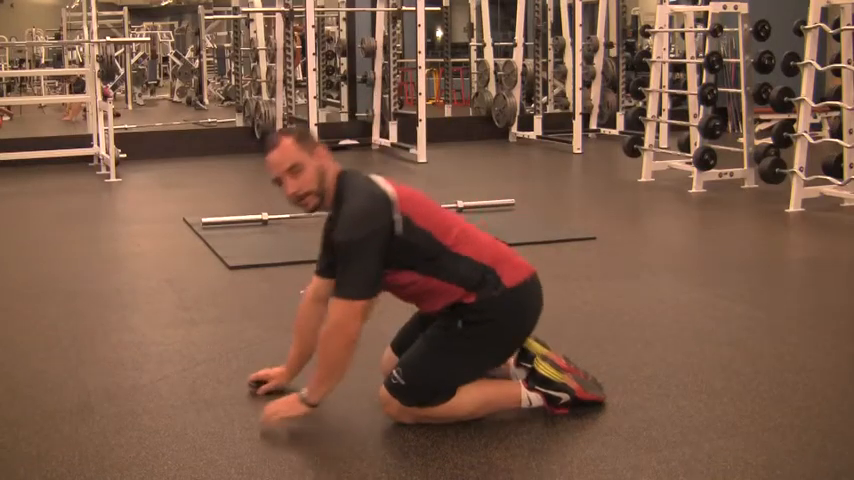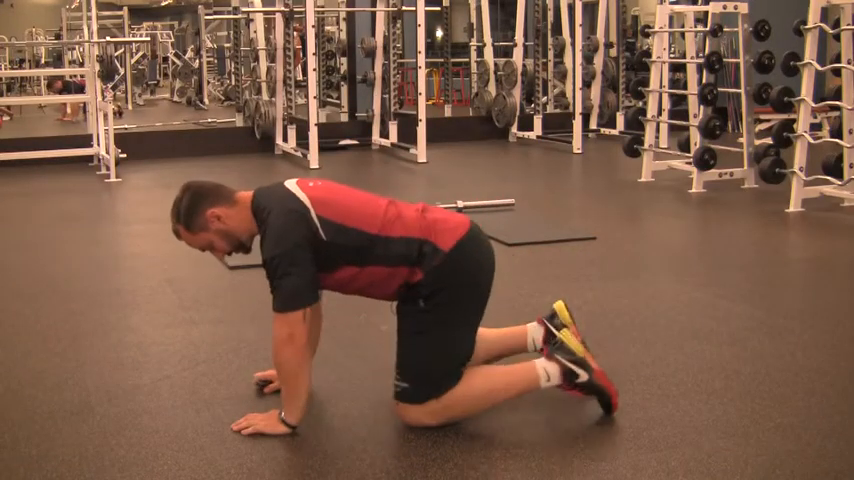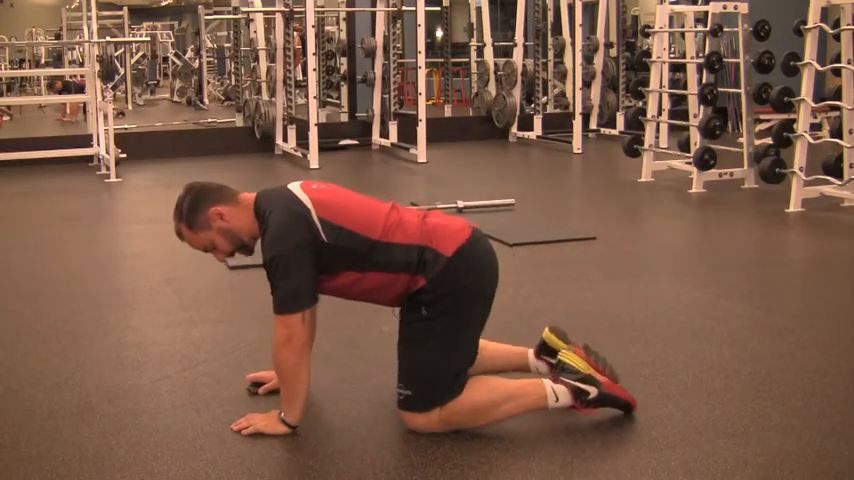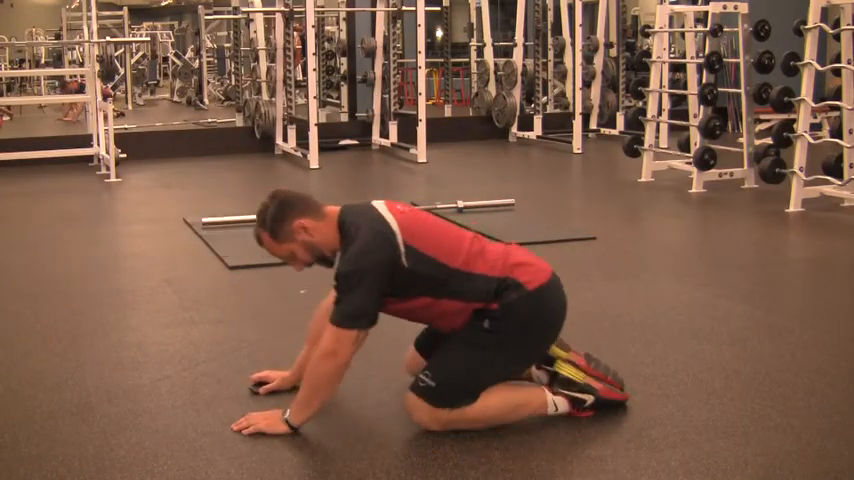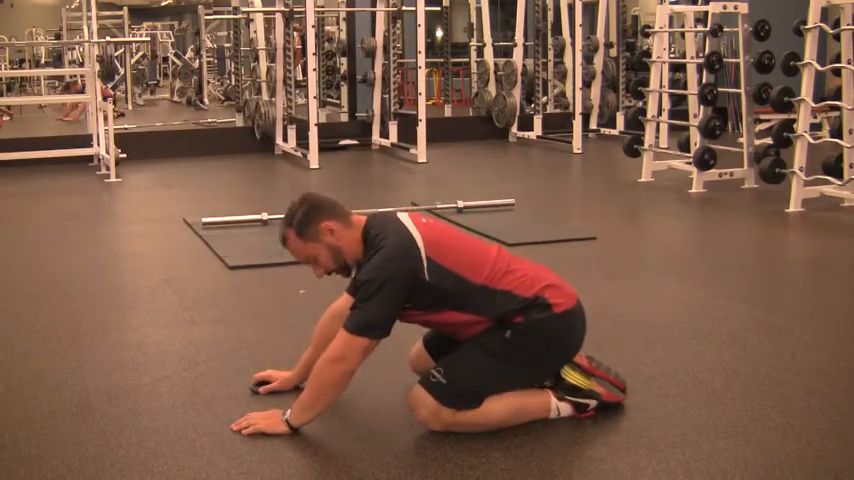
dt=1s
person 1, frame 1
left shoulder: (359, 214)
right shoulder: (344, 209)
left elbow: (344, 327)
right elbow: (317, 299)
left wrist: (307, 398)
right wrist: (288, 371)
left hip: (500, 300)
right hip: (485, 292)
left knee: (399, 402)
right knee: (393, 364)
left ankle: (536, 387)
right ankle: (518, 360)
person 1, frame 2
left shoulder: (281, 230)
right shoulder: (280, 202)
left elbow: (291, 334)
right elbow: (309, 303)
left wrist: (288, 416)
right wrist: (295, 372)
left hip: (448, 263)
right hip: (454, 247)
left knee: (420, 405)
right knee: (436, 354)
left ankle: (556, 367)
right ankle: (544, 333)
person 1, frame 3
left shoulder: (283, 232)
right shoulder: (283, 206)
left elbow: (291, 336)
right elbow: (304, 308)
left wrist: (288, 416)
right wrist: (290, 373)
left hip: (452, 271)
right hip: (456, 253)
left knee: (422, 412)
right knee: (435, 360)
left ankle: (565, 387)
right ankle: (543, 357)
person 1, frame 4
left shoulder: (365, 248)
right shoulder: (358, 221)
left elbow: (335, 352)
right elbow: (332, 311)
left wrist: (291, 419)
right wrist: (295, 374)
left hip: (525, 304)
right hip: (515, 288)
left knee: (427, 409)
right knee: (418, 364)
left ankle: (565, 395)
right ankle: (543, 365)
person 1, frame 5
left shoulder: (390, 259)
right shoulder: (382, 232)
left elbow: (343, 358)
right elbow: (341, 313)
left wrist: (291, 420)
right wrist: (296, 375)
left hip: (546, 320)
right hip: (531, 306)
left knee: (430, 408)
right knee: (422, 361)
left ankle: (569, 398)
right ankle: (551, 369)
